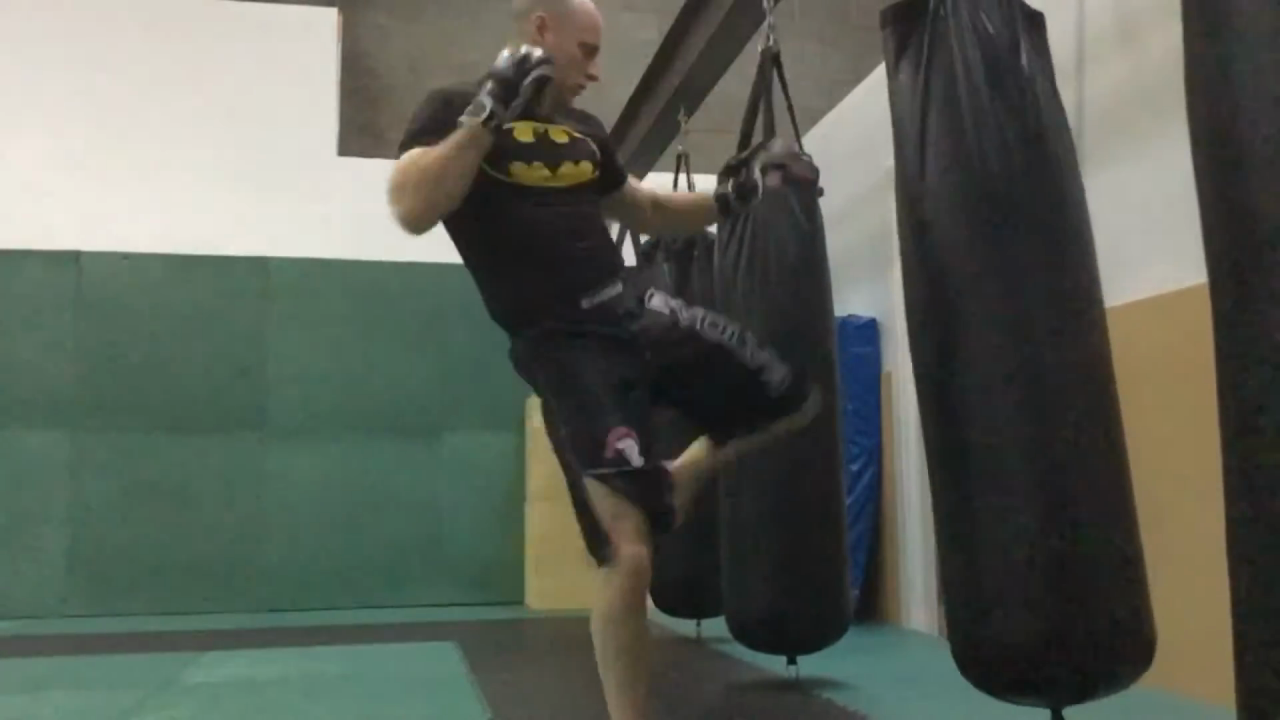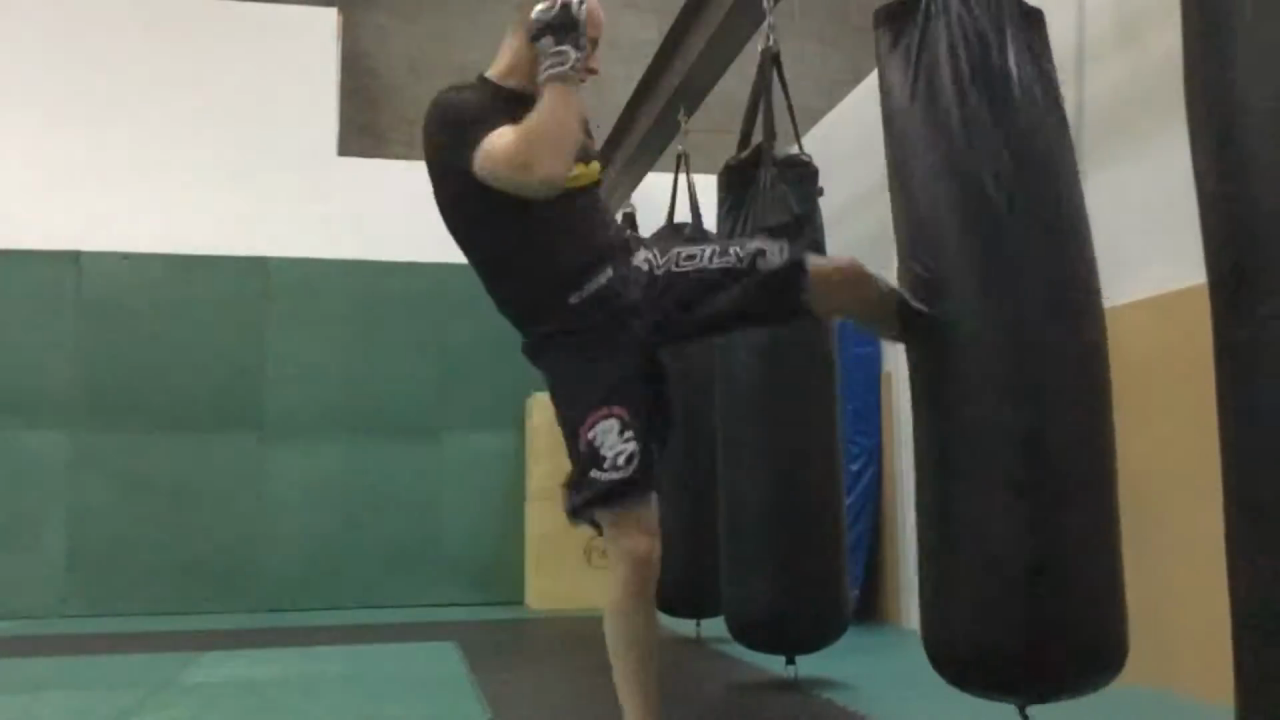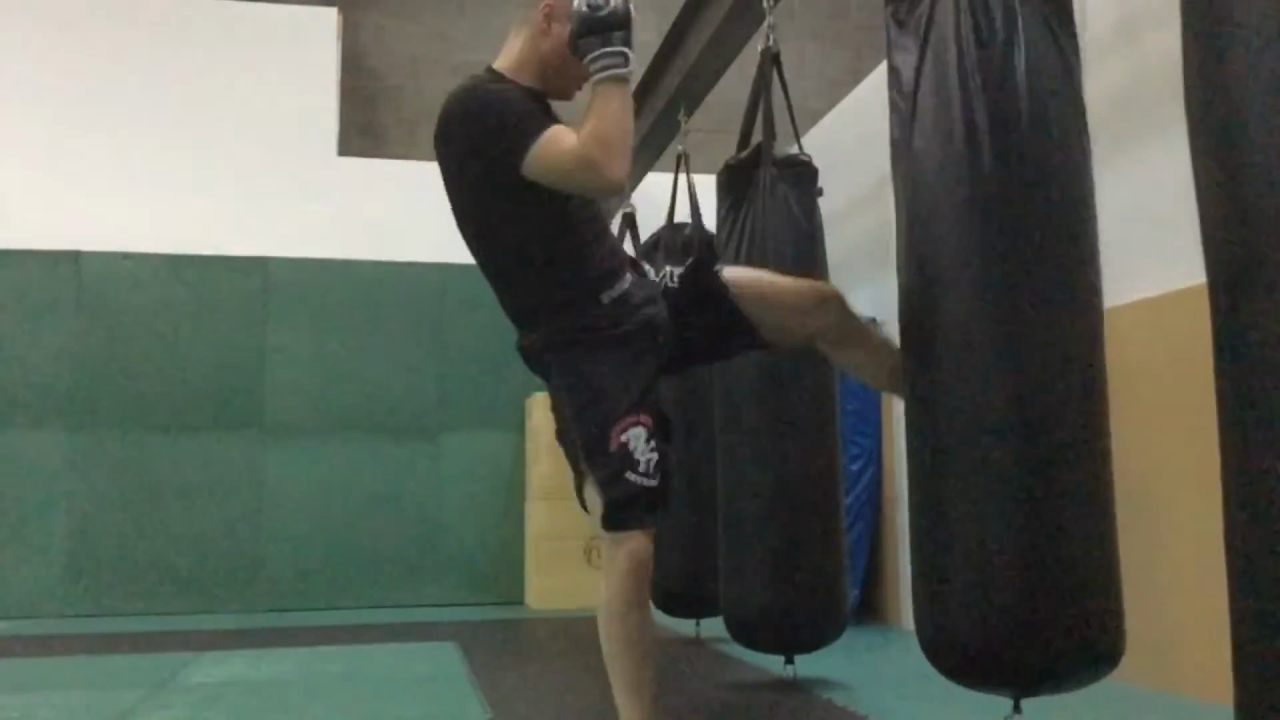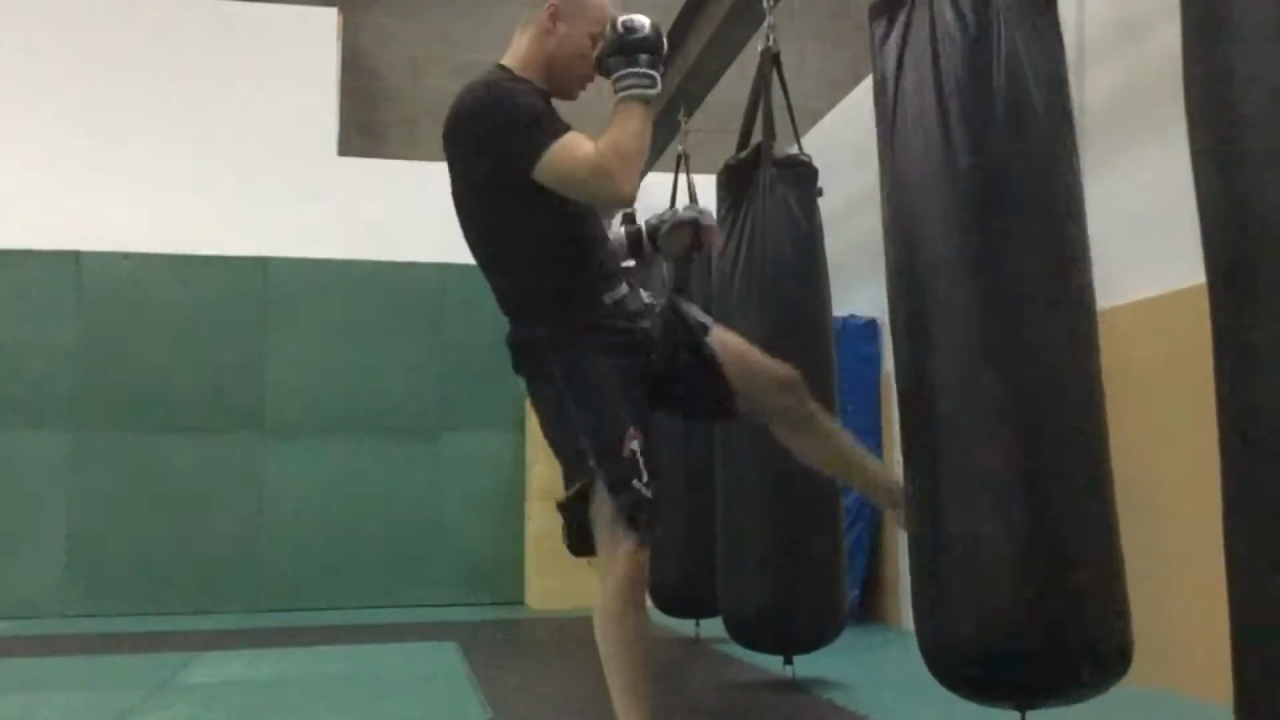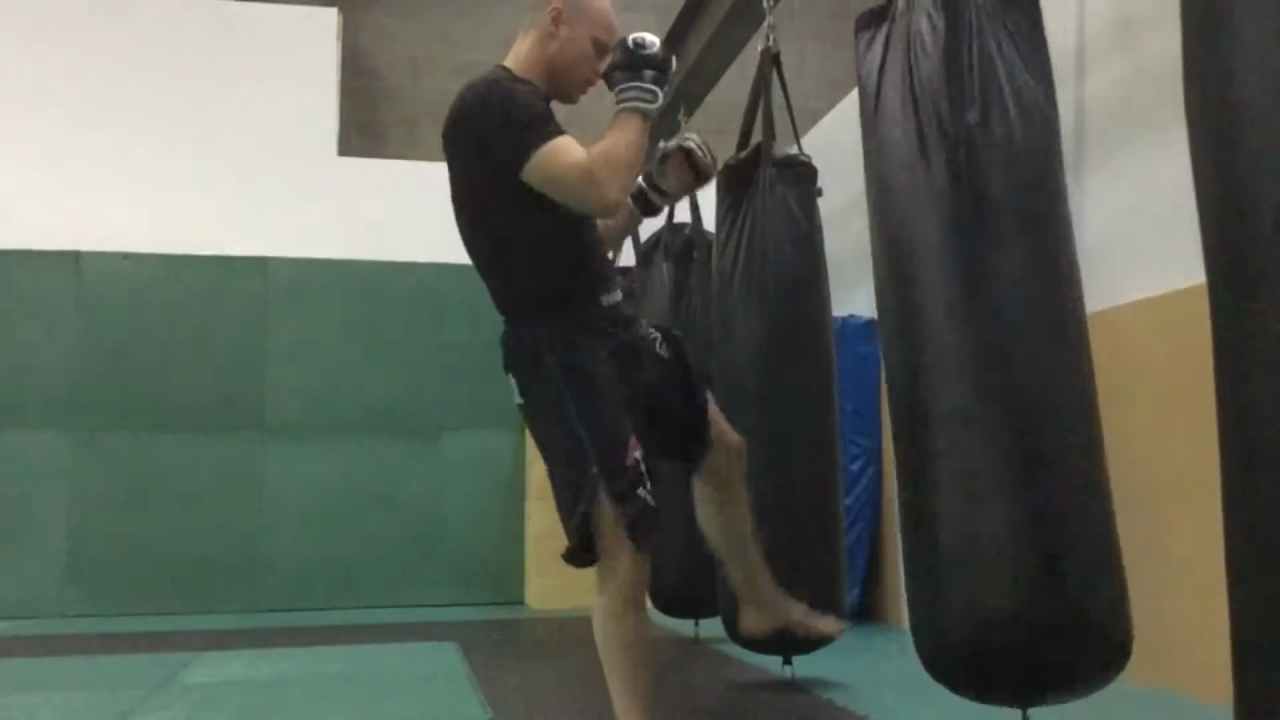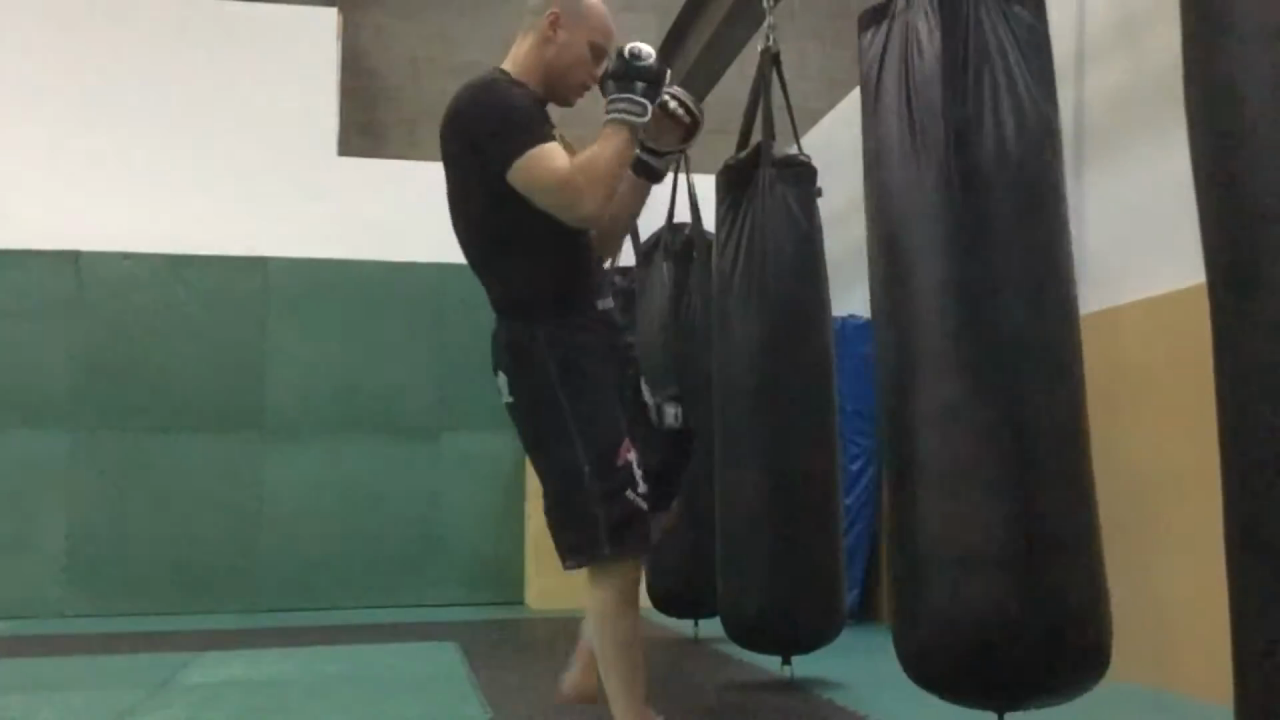
dt=0.1s
person 1, frame 1
left shoulder: (581, 127)
right shoulder: (448, 111)
left elbow: (649, 211)
right elbow: (413, 209)
left wrist: (738, 195)
right wrist: (489, 108)
left hip: (637, 313)
right hip: (566, 350)
left knee: (785, 404)
right knee: (629, 557)
left ankle: (667, 485)
person 1, frame 2
left shoulder: (570, 118)
right shoulder: (458, 113)
right elbow: (539, 172)
right wrist: (563, 65)
left hip: (641, 286)
right hip: (580, 345)
left knee: (833, 279)
right knee: (636, 550)
person 1, frame 3
left shoulder: (532, 111)
right shoulder: (480, 108)
right elbow: (605, 169)
left hip: (639, 301)
right hip: (580, 349)
left knee: (816, 303)
right knee: (633, 550)
person 1, frame 4
left shoulder: (532, 108)
right shoulder: (490, 105)
right elbow: (614, 182)
left wrist: (650, 239)
right wrist: (637, 81)
left hip: (629, 314)
right hip: (573, 352)
left knee: (781, 390)
right knee: (627, 553)
left ankle: (904, 502)
person 1, frame 5
left shoulder: (528, 110)
right shoulder: (488, 105)
right elbow: (592, 190)
left wrist: (654, 191)
right wrist: (637, 93)
left hip: (610, 327)
right hip: (560, 352)
left knee: (725, 450)
right knee: (622, 551)
left ankle: (763, 604)
person 1, frame 6
left shoulder: (526, 112)
right shoulder: (494, 105)
left elbow: (597, 242)
right elbow: (582, 200)
left wrist: (651, 156)
right wrist: (627, 106)
left hip: (583, 334)
right hip: (555, 352)
left knee: (637, 517)
right knee: (615, 555)
